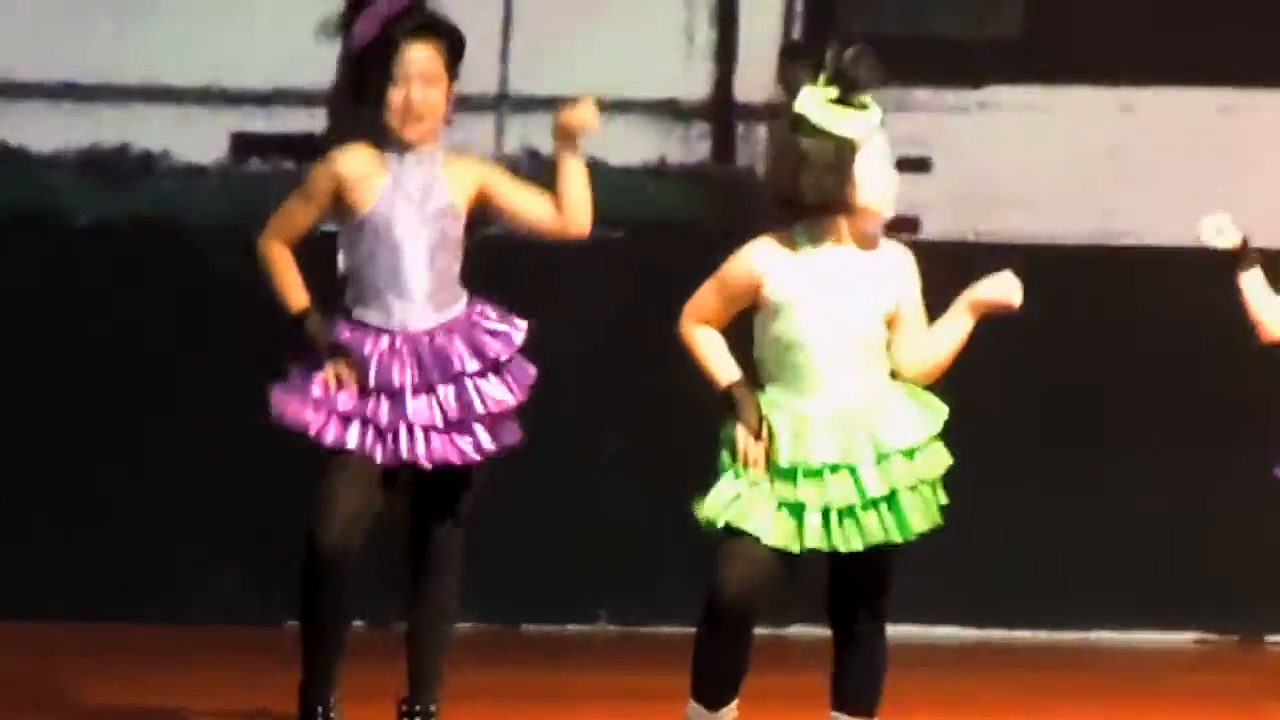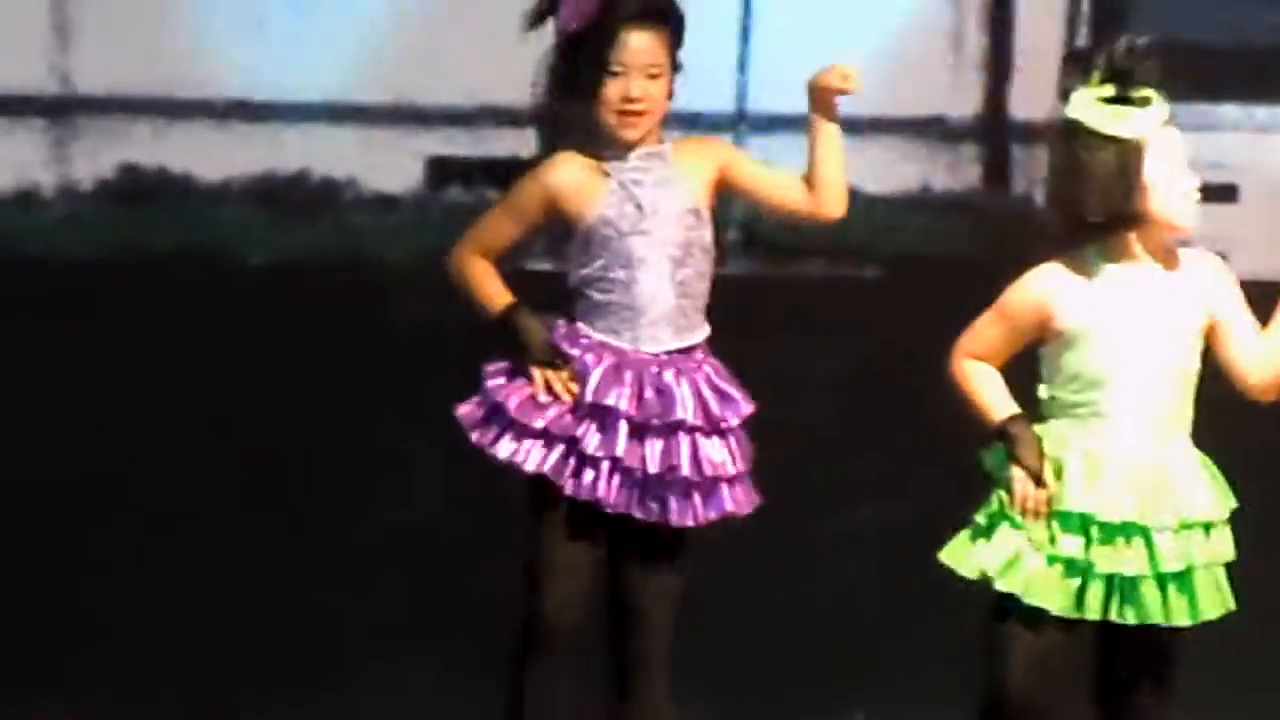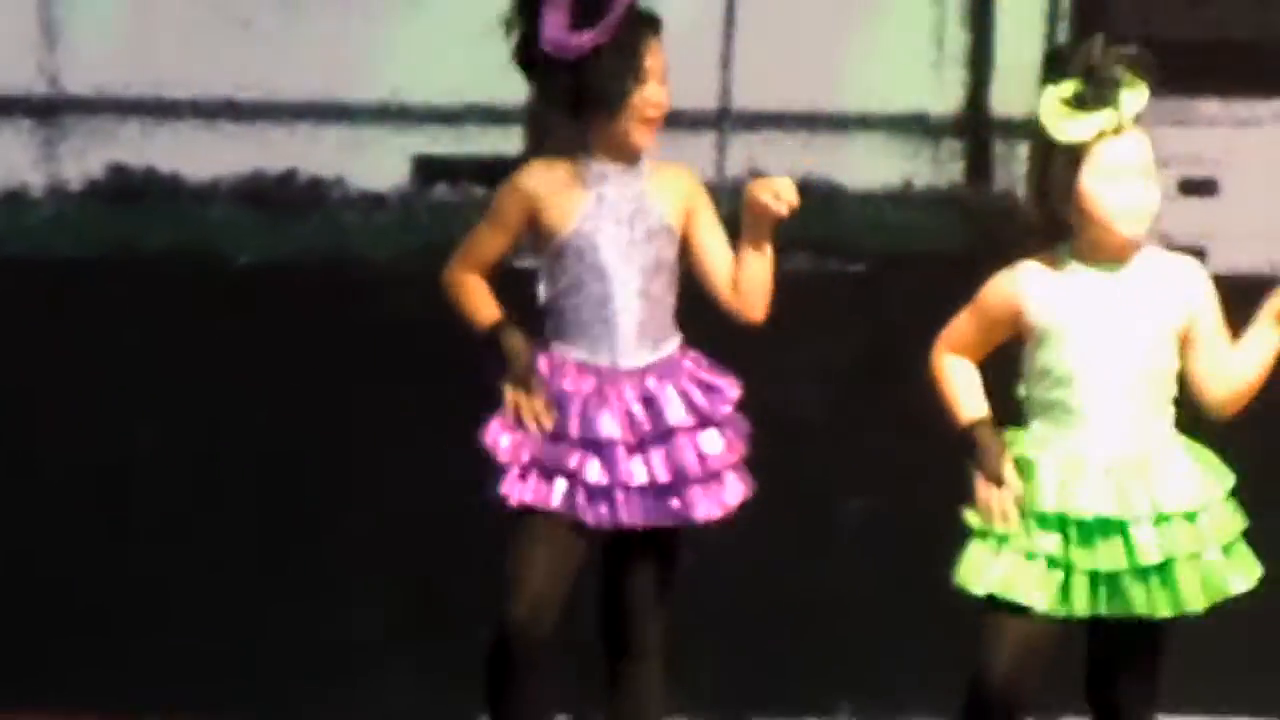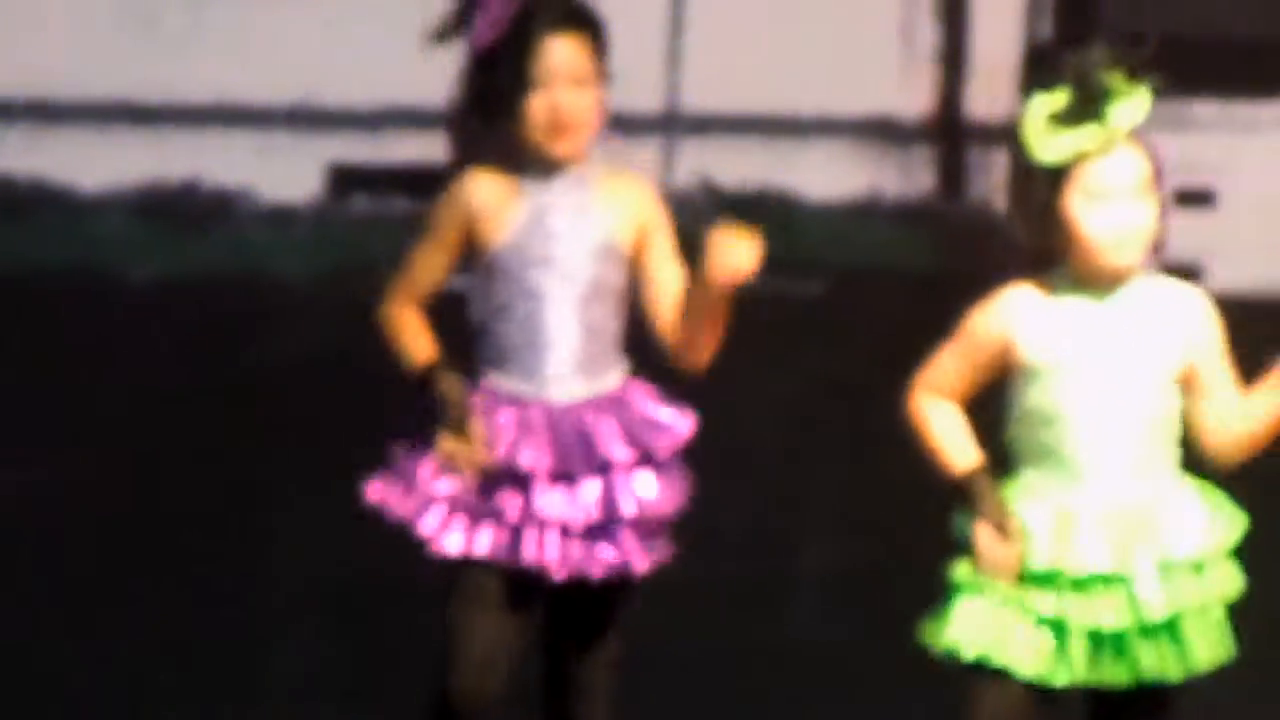
dt=0.7s
person 1, frame 1
left shoulder: (468, 172)
right shoulder: (348, 165)
left elbow: (571, 223)
right elbow: (275, 240)
left wrist: (568, 148)
right wrist: (309, 325)
left hip: (451, 373)
right hip: (373, 370)
left knee: (439, 544)
right knee: (332, 542)
person 1, frame 2
left shoulder: (706, 162)
right shoulder: (563, 176)
left elbow: (825, 205)
right elbow: (469, 256)
left wrist: (823, 114)
right wrist: (522, 330)
left hip: (673, 403)
right hip: (588, 401)
left knee: (644, 626)
right knee: (552, 614)
person 1, frame 3
left shoulder: (679, 187)
right shoulder: (541, 184)
left elbow: (749, 304)
right elbow: (462, 273)
left wrist: (758, 223)
right wrist: (509, 342)
left hip: (657, 419)
right hip: (569, 422)
left knee: (637, 632)
right knee: (524, 622)
person 1, frame 4
left shoulder: (632, 200)
right shoulder: (478, 193)
left elbow: (689, 348)
right elbow: (401, 305)
left wrist: (718, 282)
right wrist: (441, 389)
left hip: (603, 456)
right hip: (503, 457)
person 2, frame 1
left shoulder: (893, 263)
right shoulder: (766, 262)
left elbow: (914, 364)
right elbow: (696, 322)
left wrist: (972, 305)
right wrist: (735, 396)
left hip: (874, 468)
right hip: (785, 461)
left knee: (861, 618)
right knee: (732, 599)
person 2, frame 2
left shoulder: (1203, 280)
right shoulder: (1055, 288)
right elbow: (969, 357)
right wrist: (1014, 434)
left hip: (1161, 522)
right hip: (1064, 519)
person 2, frame 3
left shoulder: (1182, 281)
right shoulder: (1028, 285)
left elbow: (1223, 391)
right elbow: (950, 353)
right wrist: (983, 442)
left hip: (1150, 516)
right hip: (1045, 516)
person 2, frame 4
left shoulder: (1185, 312)
right shoulder: (1014, 314)
left elbow: (1223, 433)
right elbow: (930, 396)
right wrist: (979, 491)
left hip: (1152, 571)
right hip: (1037, 569)
